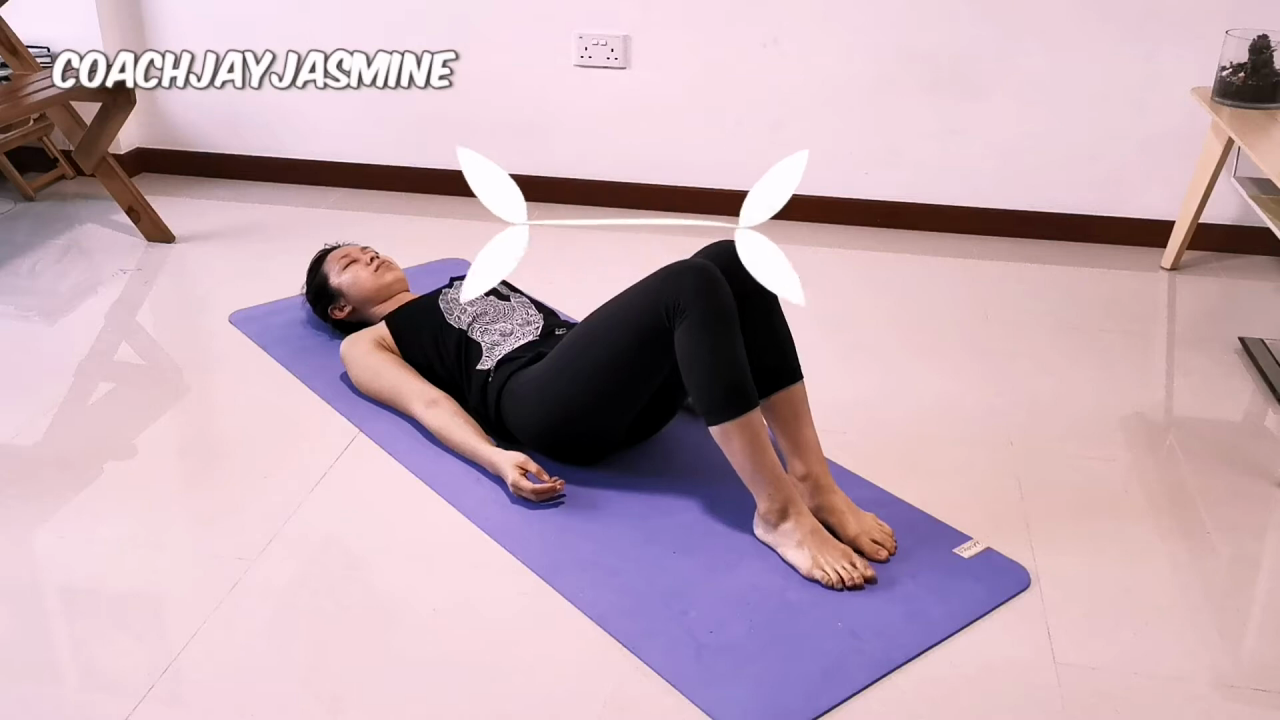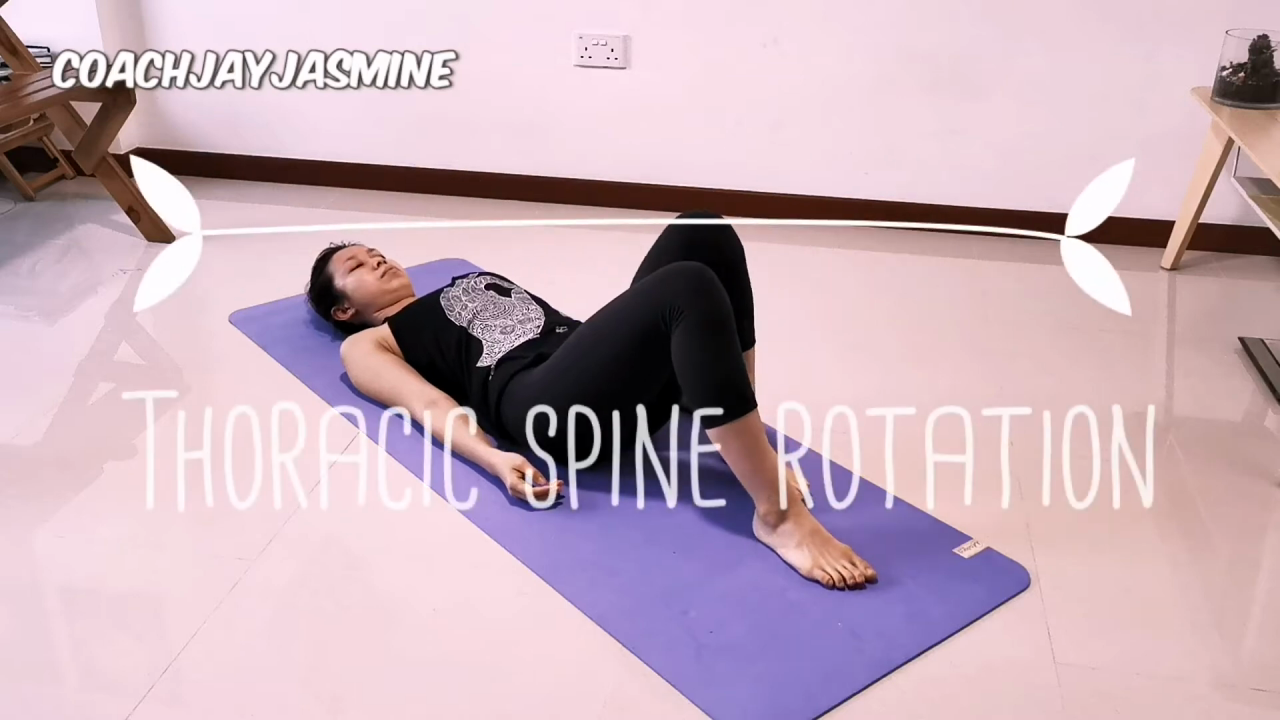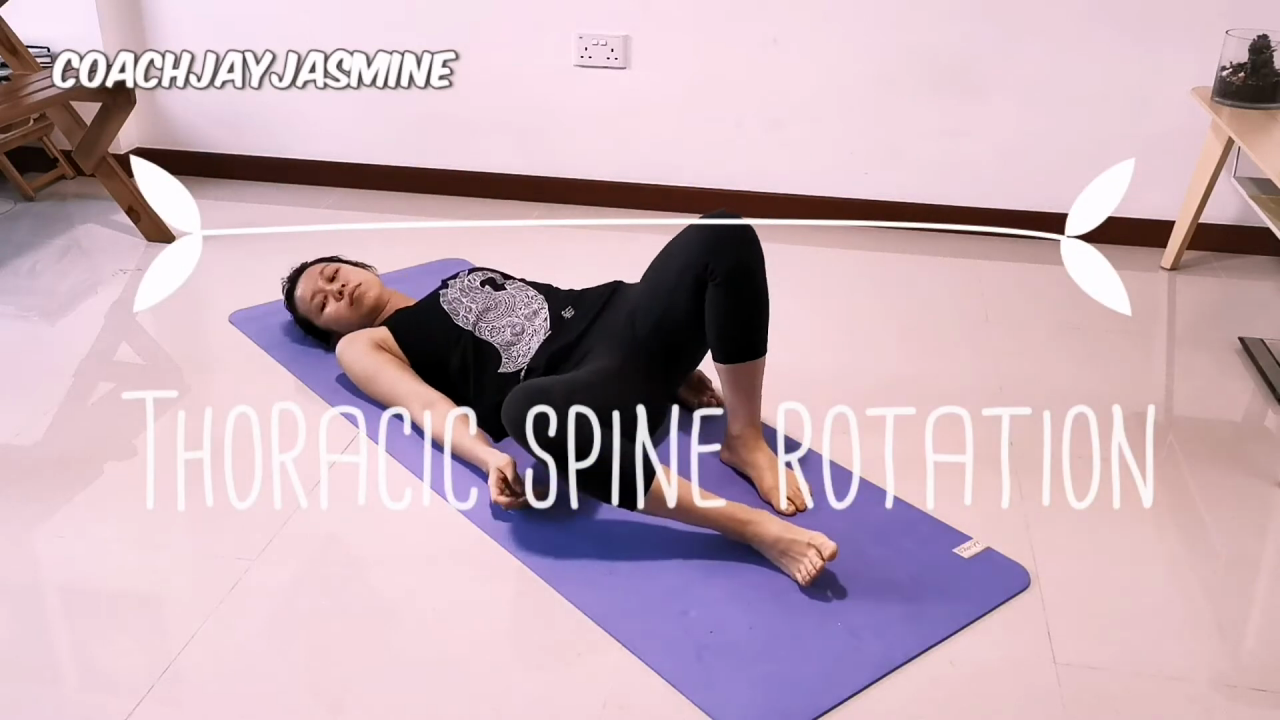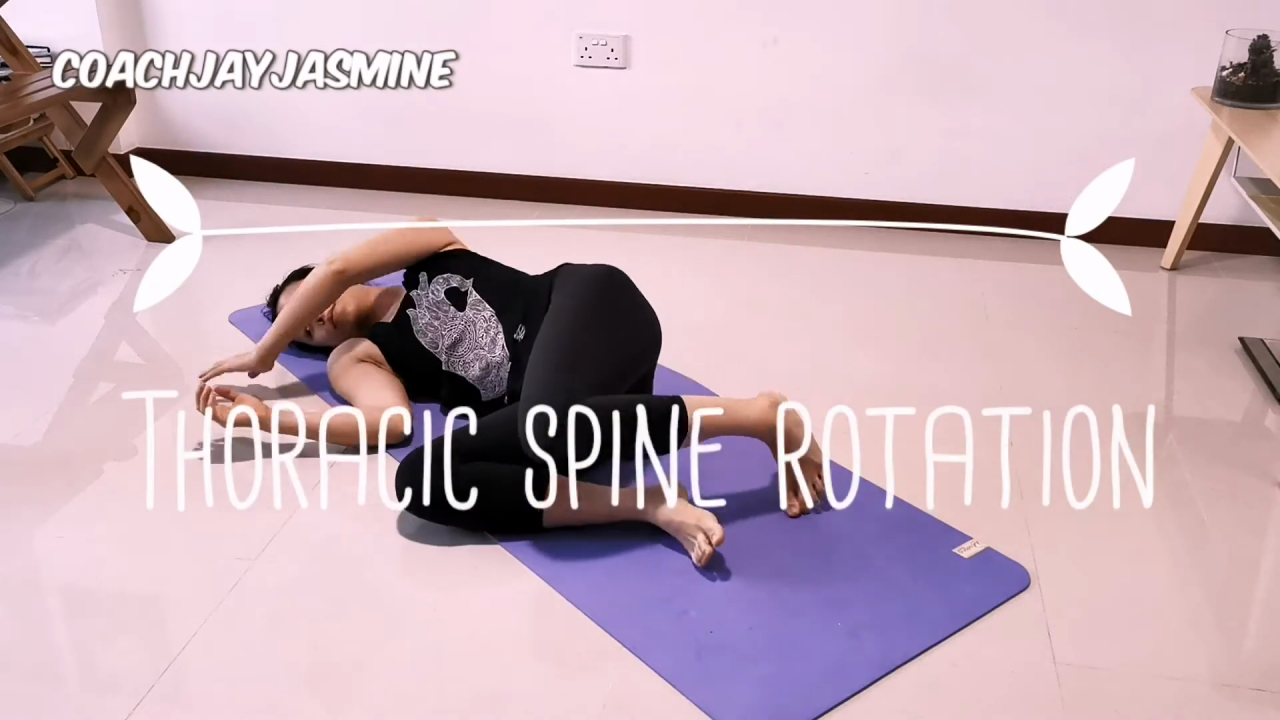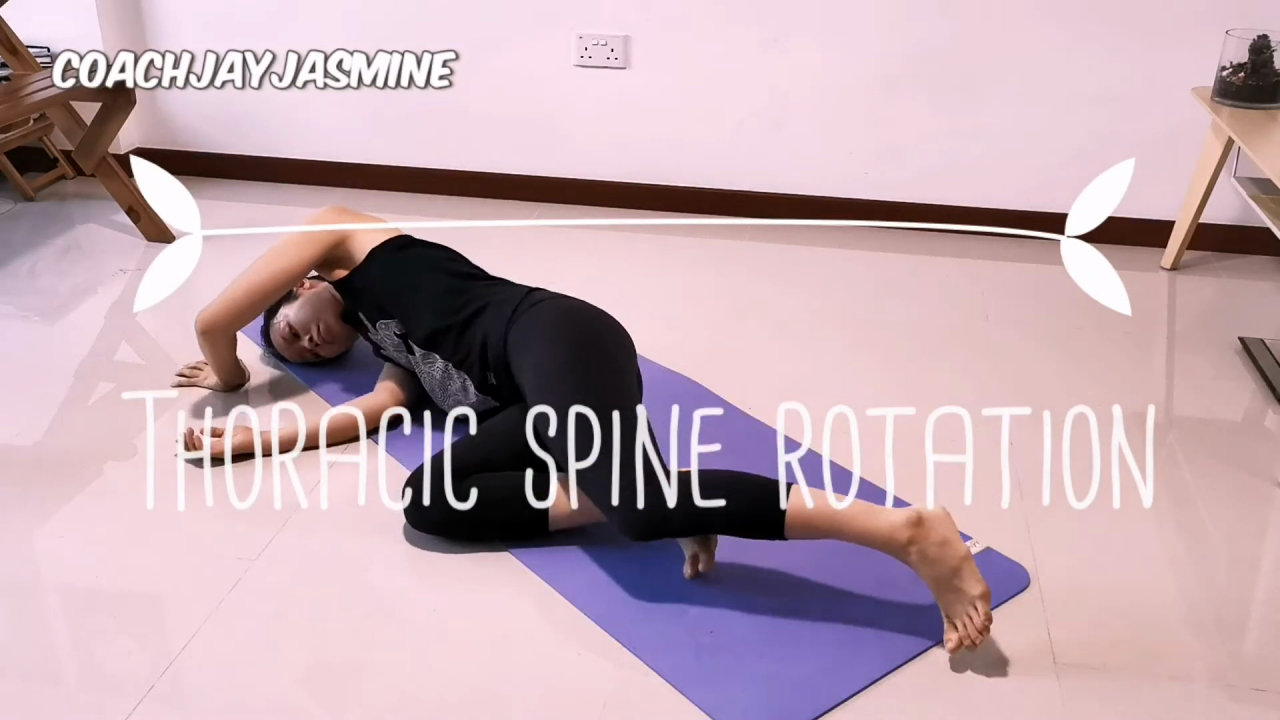
dt=1s
person 1, frame 1
left shoulder: (469, 280)
right shoulder: (366, 345)
right elbow: (428, 402)
right wrist: (497, 458)
left hip: (616, 388)
right hip: (545, 403)
left knee: (731, 259)
right knee: (691, 284)
left ankle: (814, 484)
right ankle: (779, 513)
person 1, frame 2
left shoulder: (472, 281)
right shoulder: (367, 346)
right elbow: (429, 404)
right wrist: (495, 458)
left hip: (615, 378)
right hip: (546, 401)
left knee: (706, 235)
right knee: (688, 288)
left ankle: (749, 444)
right ankle: (779, 515)
person 1, frame 3
left shoulder: (461, 281)
right shoulder: (362, 347)
right elbow: (429, 407)
left wrist: (675, 364)
right wrist: (492, 459)
left hip: (626, 321)
right hip: (587, 383)
left knee: (721, 237)
right knee: (523, 410)
left ankle: (745, 441)
right ankle: (752, 525)
person 1, frame 4
left shoulder: (426, 246)
right shoulder: (354, 359)
left elbow: (335, 271)
right elbow: (390, 421)
left wrist: (260, 357)
right wrist: (261, 413)
right hip: (541, 397)
left knee: (559, 428)
right knee: (418, 481)
left ankle: (763, 416)
right ankle: (649, 505)
person 1, frame 5
left shoulder: (334, 236)
right shoulder: (396, 358)
left elbow: (212, 321)
right elbow: (377, 411)
left wrist: (230, 378)
right wrist: (257, 437)
left hip: (551, 341)
right hip: (538, 401)
left knee: (639, 497)
right knee: (427, 497)
left ankle: (907, 529)
right ankle: (636, 500)
